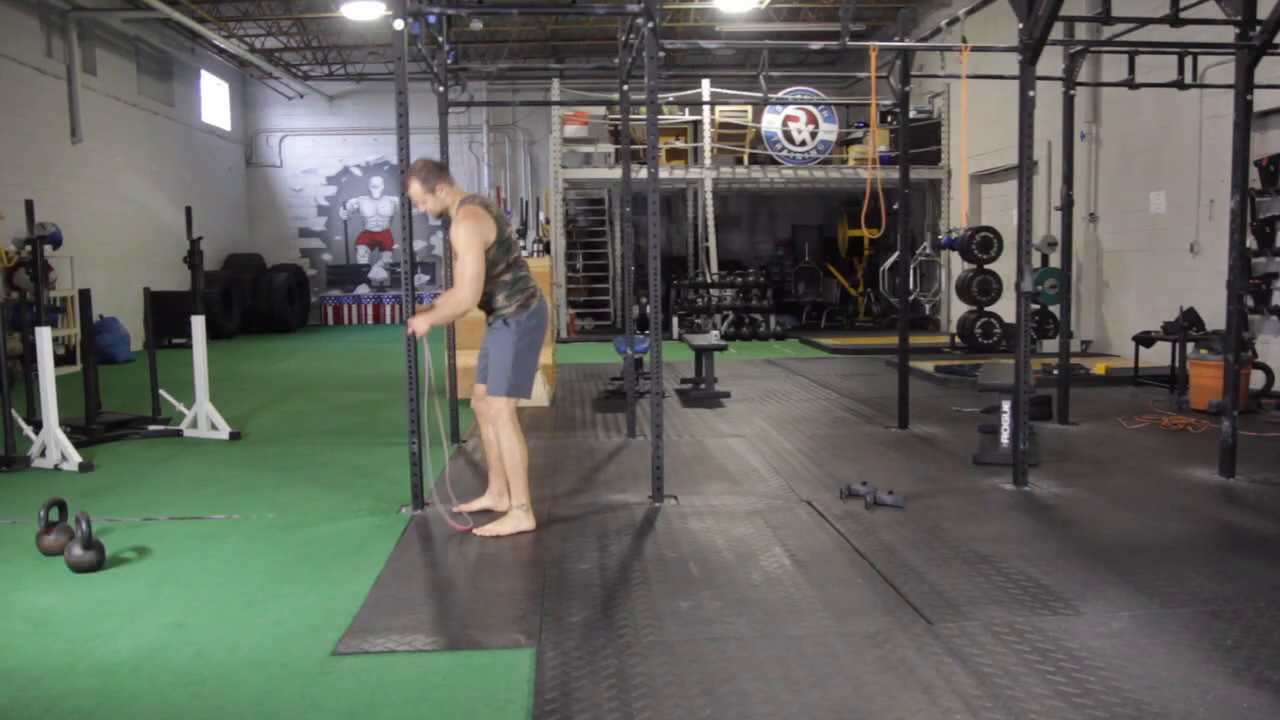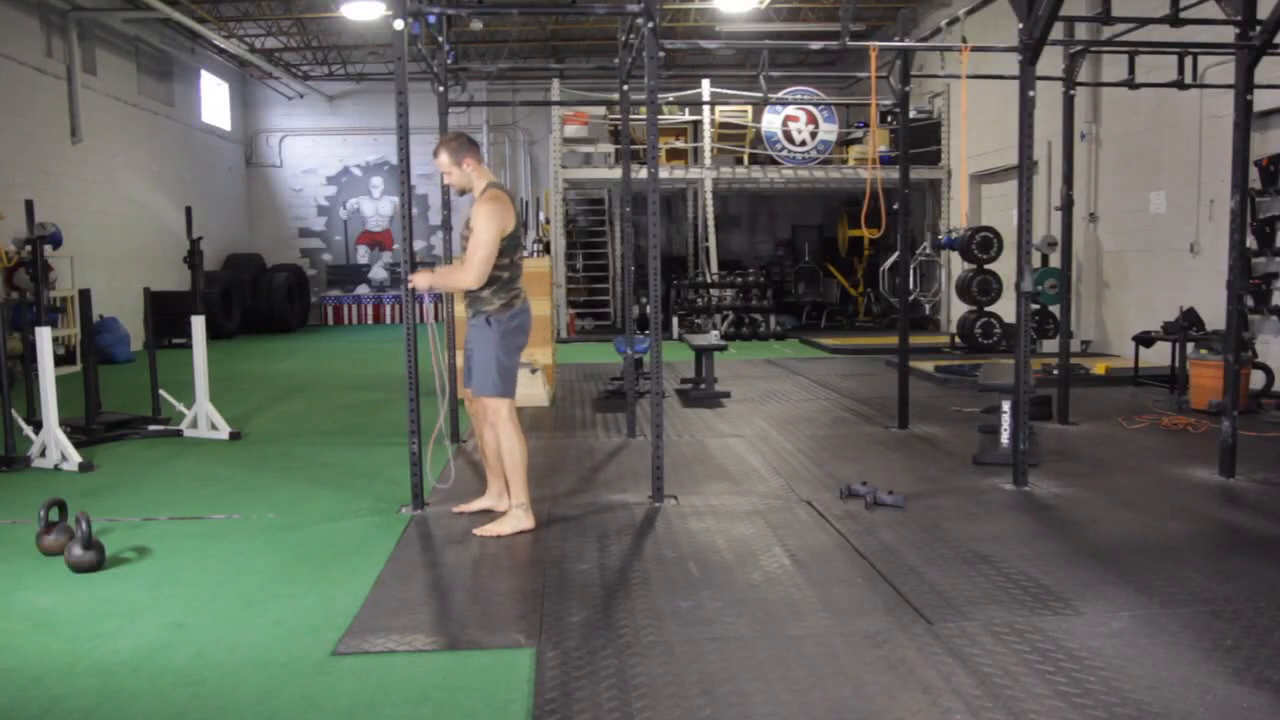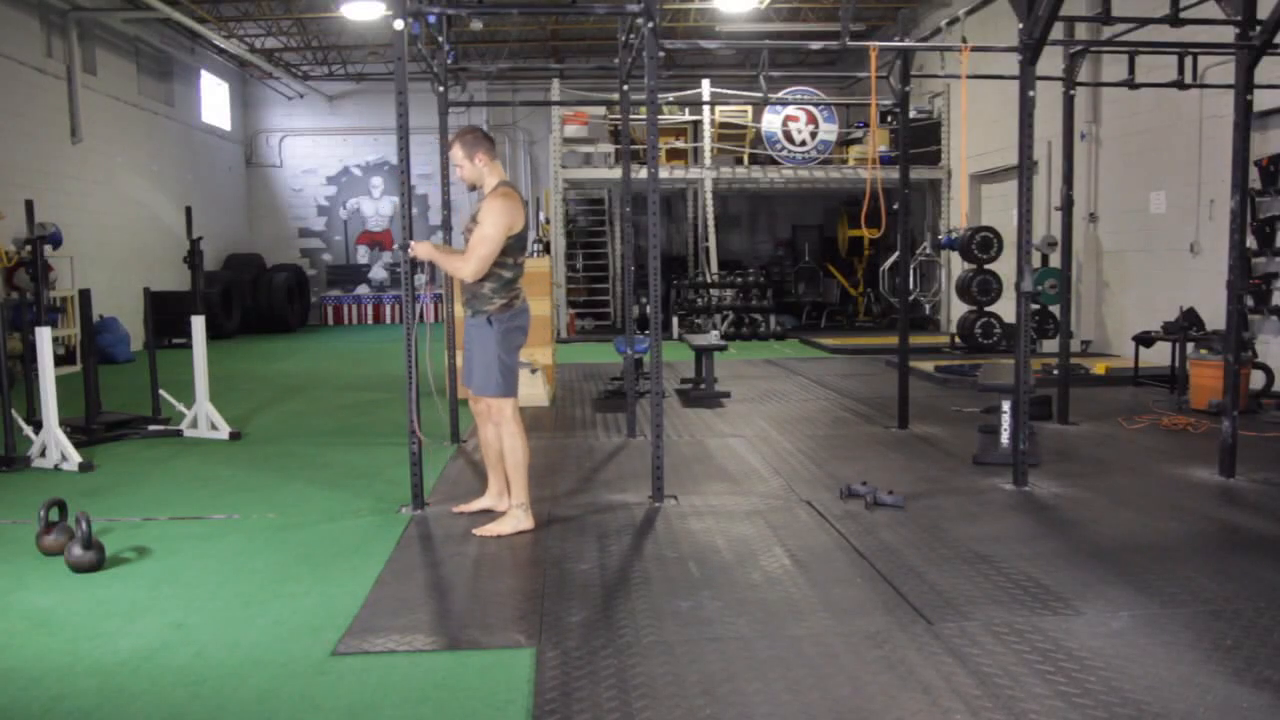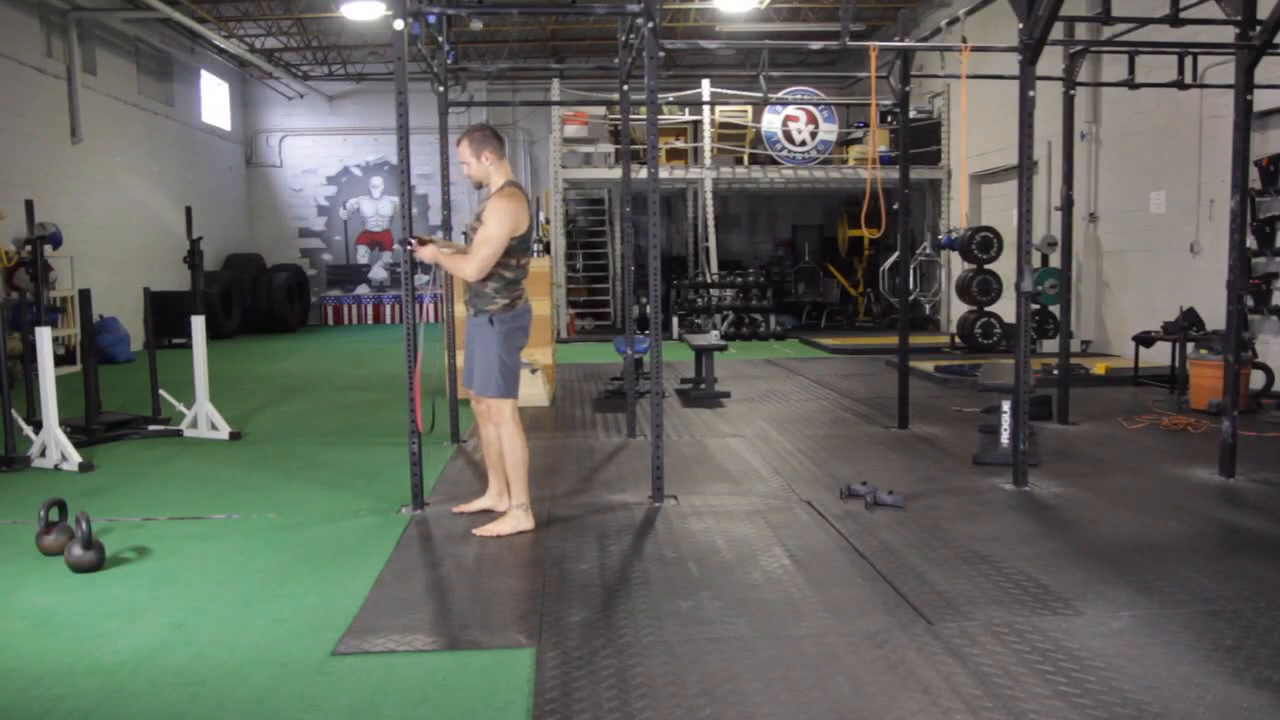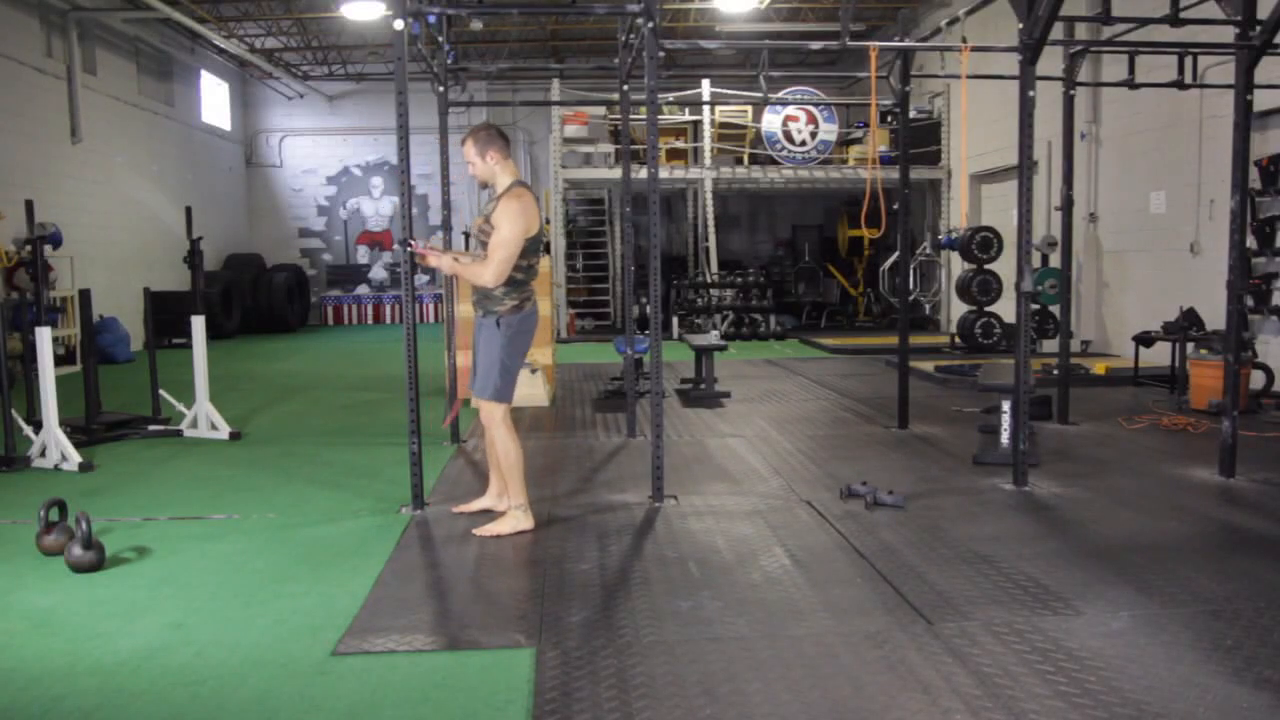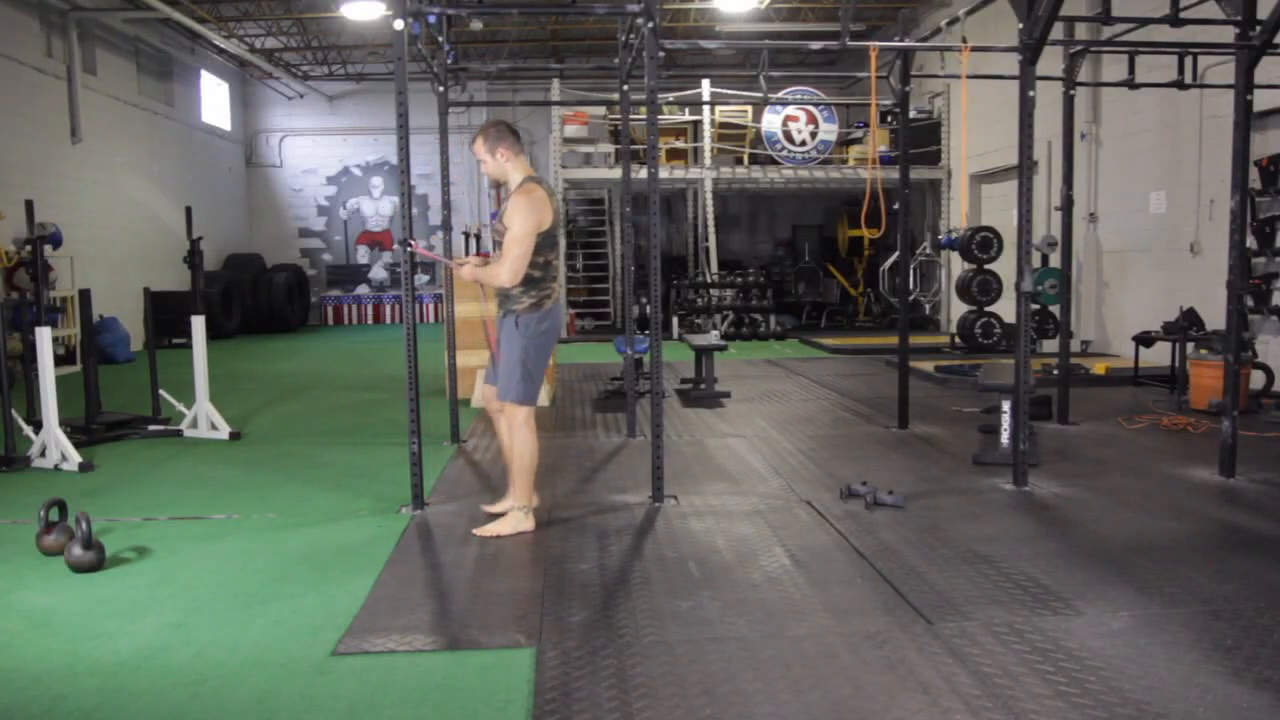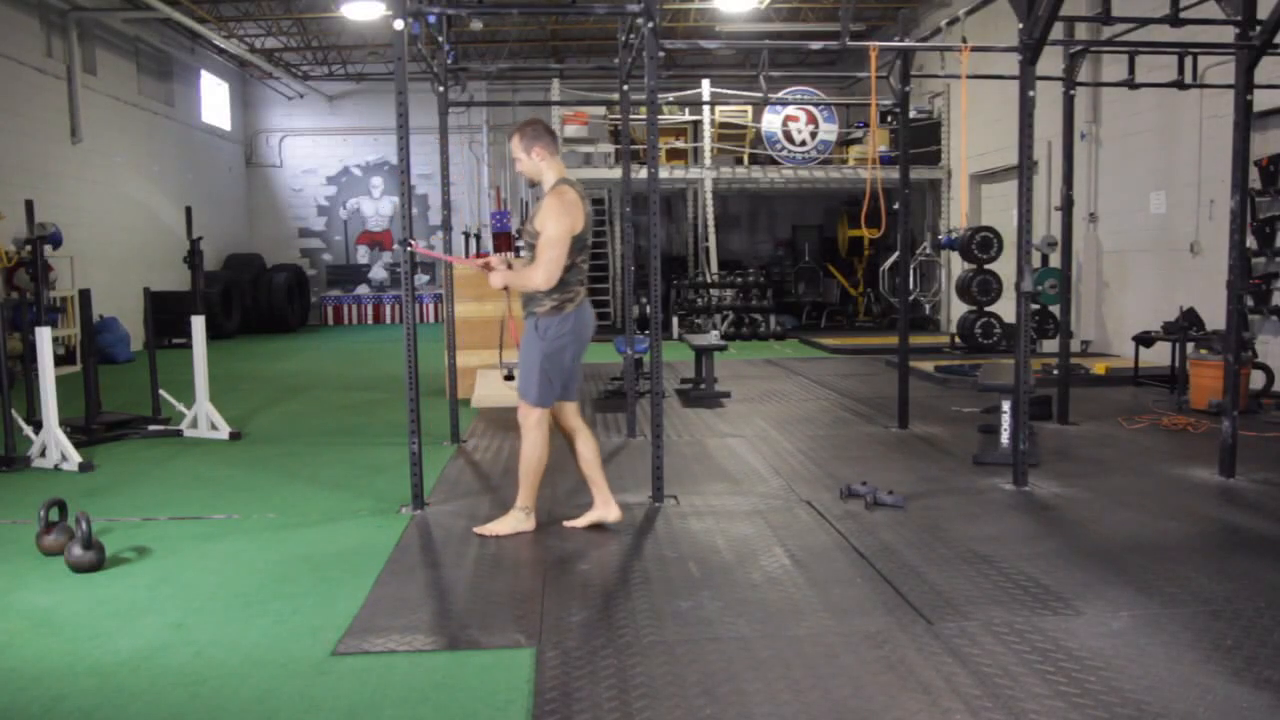
dt=0.3s
person 1, frame 1
left shoulder: (466, 221)
right shoulder: (474, 209)
left elbow: (467, 297)
left wrist: (429, 320)
right wrist: (436, 306)
left hip: (517, 319)
right hip: (507, 317)
left knee: (500, 411)
right knee: (483, 402)
left ankle: (521, 512)
right ankle: (498, 493)
person 1, frame 2
left shoulder: (489, 204)
right shoulder: (491, 197)
left elbow: (473, 277)
left wrist: (430, 280)
right wrist: (436, 273)
left hip: (498, 318)
right hip: (488, 316)
left knee: (499, 411)
right knee: (477, 403)
left ankle: (521, 511)
right ankle: (497, 494)
person 1, frame 3
left shoulder: (500, 202)
right shoulder: (496, 198)
left elbow: (471, 269)
left wrist: (431, 253)
right wrist: (438, 250)
left hip: (496, 318)
right hip: (483, 315)
left knee: (503, 411)
right knee: (481, 405)
left ankle: (521, 511)
right ankle: (497, 493)
person 1, frame 4
left shoulder: (506, 202)
right shoulder: (501, 198)
left elbow: (473, 269)
left wrist: (437, 256)
right wrist: (440, 247)
left hip: (499, 318)
right hip: (486, 315)
left knee: (502, 412)
right knee: (483, 405)
left ankle: (521, 512)
right ankle: (497, 493)
person 1, frame 5
left shoulder: (516, 203)
right shoulder: (502, 198)
left elbow: (492, 274)
left wrist: (452, 267)
right wrist: (448, 256)
left hip: (507, 319)
right hip: (494, 316)
left knee: (495, 412)
right knee: (489, 409)
left ankle: (520, 511)
right ankle: (497, 493)
person 1, frame 6
left shoulder: (526, 198)
right shoulder: (528, 192)
left elbow: (509, 274)
left wrist: (475, 273)
right wrist: (483, 263)
left hip: (529, 317)
right hip: (521, 315)
left knee: (517, 413)
right knee: (494, 399)
left ankle: (522, 513)
right ankle: (520, 490)
person 1, frame 7
left shoulder: (557, 201)
right shoulder: (567, 194)
left elbow: (545, 277)
left wrist: (506, 279)
right wrist: (511, 266)
left hip: (555, 320)
right hip: (567, 315)
left knee: (532, 416)
right knee: (563, 413)
left ankle: (522, 512)
right ankle: (604, 502)
